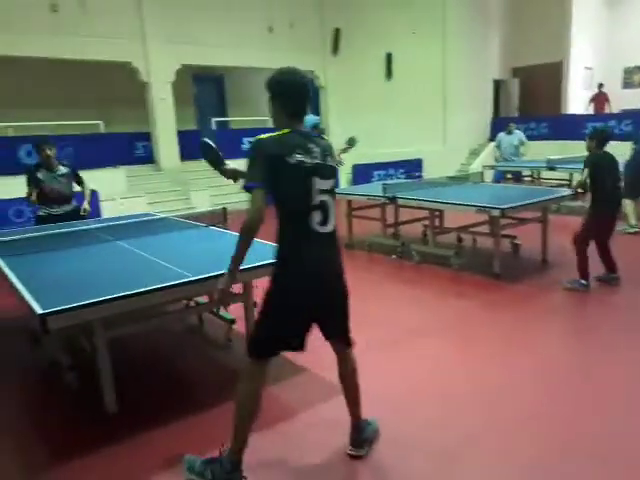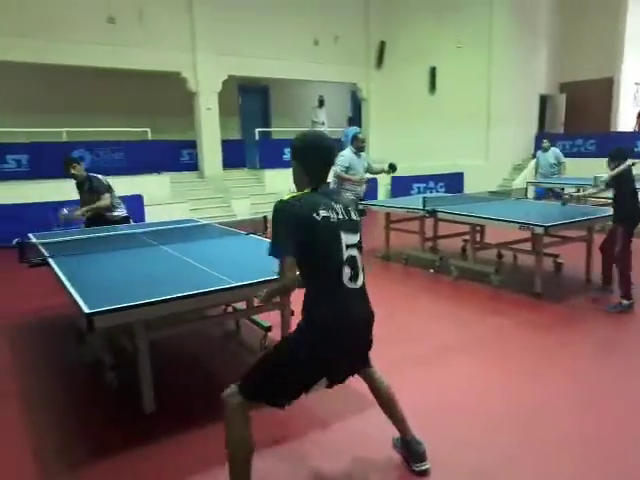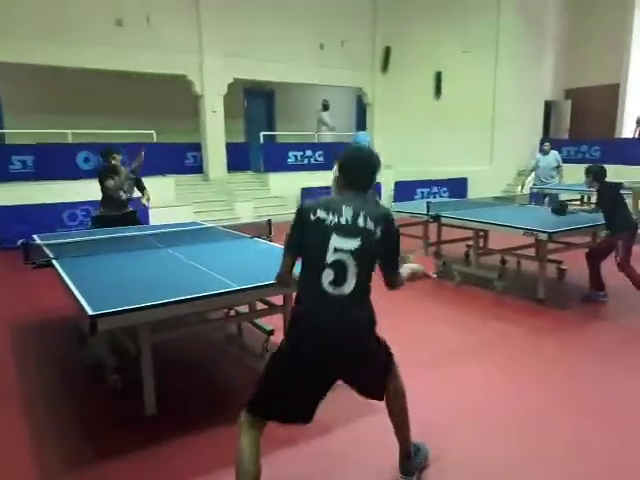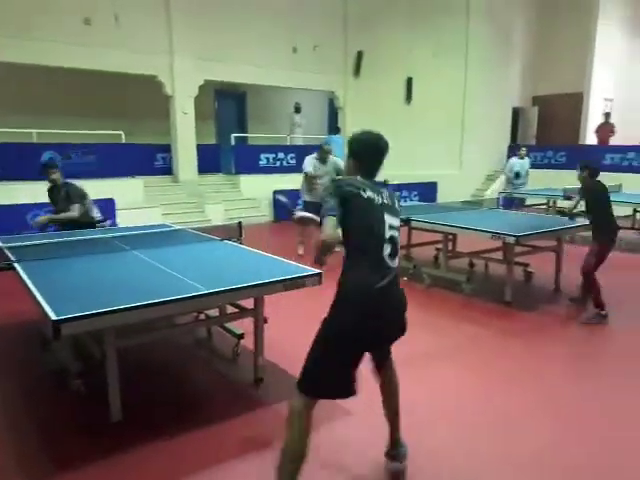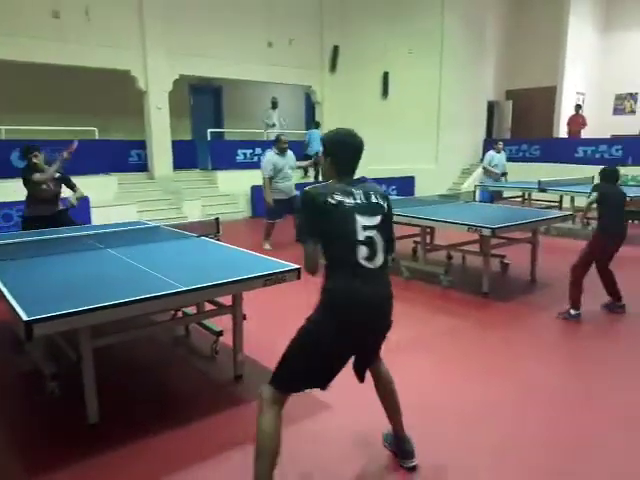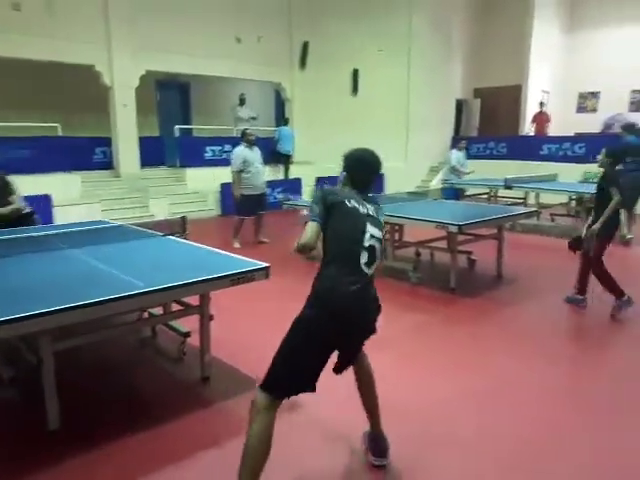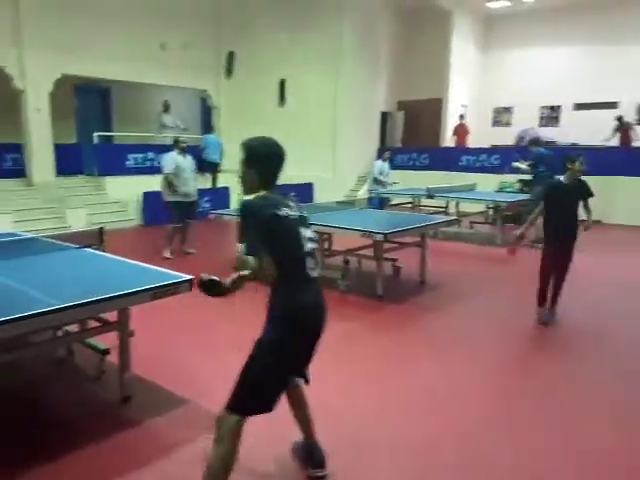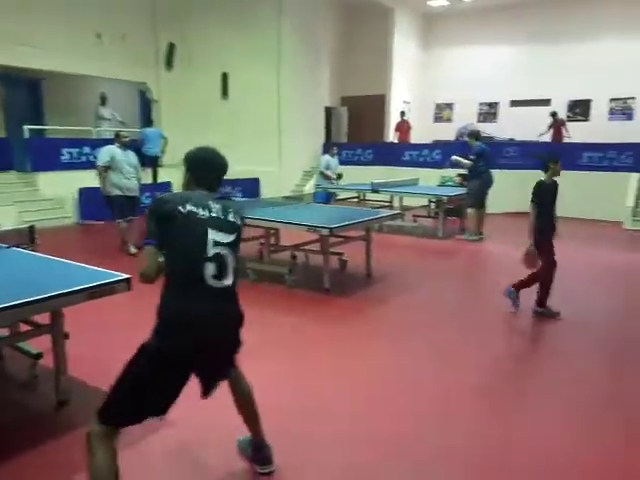
dt=0.4s
person 1, frame 1
left shoulder: (267, 147)
right shoulder: (326, 148)
left elbow: (257, 213)
left wrist: (232, 271)
left hip: (295, 269)
right hip: (330, 266)
left knee: (256, 363)
right knee: (341, 344)
right ankle: (360, 430)
person 1, frame 2
left shoulder: (290, 208)
right shoulder: (348, 206)
left elbow: (287, 279)
left wrist: (269, 294)
left hip: (322, 325)
right hip: (360, 318)
left knee: (235, 402)
right knee: (366, 370)
right ankle: (412, 447)
person 1, frame 3
left shoulder: (311, 209)
right shoulder: (382, 218)
left elbow: (283, 277)
right elbow: (393, 281)
right wrist: (413, 269)
left hip: (306, 333)
right hip: (356, 331)
left knee: (249, 424)
right knee: (389, 372)
person 1, frame 4
left shoulder: (343, 187)
right shoulder: (389, 198)
left elbow: (328, 240)
left wrist: (314, 254)
right wrist: (320, 224)
left hip: (356, 301)
right hip: (392, 301)
left knee: (302, 404)
right knee: (382, 360)
right ankle: (396, 448)
person 1, frame 5
left shoulder: (313, 196)
right shoulder: (379, 195)
left elbow: (312, 262)
left hip: (338, 306)
right hip: (379, 304)
left knee: (271, 399)
right knee: (373, 361)
right ankle: (402, 443)
person 1, frame 6
left shoulder: (330, 194)
right shoulder: (374, 210)
left elbow: (306, 244)
left wrist: (301, 239)
left hip: (328, 303)
right hip: (365, 304)
left knee: (264, 403)
right knee: (354, 354)
right ankle: (377, 440)
person 1, frame 7
left shoulder: (254, 207)
right shoulder: (293, 207)
left elbow: (269, 275)
left wrist: (248, 263)
right wrist: (244, 276)
left hip: (289, 315)
right hip: (313, 310)
left knee: (230, 420)
right knee: (289, 375)
right ankle: (312, 452)
person 1, frame 8
left shoulder: (163, 203)
right shoulder: (232, 214)
left elbow: (148, 273)
left wrist: (164, 261)
left hip: (179, 326)
right hip: (226, 321)
left knee: (101, 433)
right knee: (230, 370)
right ankle: (259, 448)
person 2, frame 1
left shoulder: (592, 158)
right shoulder: (610, 158)
left elbow: (584, 179)
right elbow: (612, 181)
left wrist: (577, 187)
left hip: (600, 206)
right hip: (613, 206)
left knee: (580, 240)
right knee: (601, 240)
left ankle: (583, 281)
right ankle: (612, 273)
person 2, frame 2
left shoulder: (624, 172)
right shoulder: (620, 175)
right elbow: (601, 189)
right wrist: (581, 194)
left hip: (625, 221)
right hip: (622, 219)
left knee: (620, 256)
right knee: (605, 248)
left ankle: (626, 300)
right ankle: (607, 283)
person 2, frame 3
left shoulder: (609, 188)
right shoulder: (601, 191)
right elbow: (597, 208)
left hip: (626, 231)
right hip: (614, 232)
left knee: (623, 264)
right knee: (592, 255)
right ankle: (599, 291)
person 2, frame 4
left shoulder: (588, 186)
right shoulder: (599, 186)
left elbow: (573, 207)
left wrist: (570, 212)
left hip: (604, 234)
right hip: (606, 232)
left knee: (587, 268)
right knee: (589, 267)
left ankle: (601, 311)
right ankle: (583, 296)
person 2, frame 5
left shoulder: (600, 187)
right shoulder: (621, 193)
left elbow: (591, 201)
right elbow: (618, 213)
left wrist: (584, 216)
left hip: (605, 232)
right hip: (619, 234)
left knee: (578, 269)
right knee: (602, 267)
left ankle: (574, 310)
right ankle: (617, 302)
person 2, frame 6
left shoulder: (608, 177)
right shoulder: (606, 178)
left elbow: (617, 198)
left wrist: (599, 222)
right wrist: (589, 224)
left hip: (606, 227)
right hip: (600, 225)
left knee: (594, 262)
right knee: (586, 258)
left ankle: (622, 298)
right ankle: (580, 295)
person 2, frame 7
left shoulder: (581, 186)
right shoulder: (553, 186)
left elbow: (586, 206)
right elbow: (539, 210)
left wrist: (589, 218)
right wrist: (524, 229)
left hip: (569, 237)
right hip: (552, 235)
left knee: (561, 272)
right knee: (546, 270)
left ankle: (551, 307)
right ankle: (542, 308)
person 2, frame 8
left shoulder: (554, 185)
right shoulder: (541, 187)
right elbow: (533, 214)
left wrist: (553, 231)
right wrist: (531, 241)
left hip: (546, 233)
right hip: (541, 234)
left knee: (547, 267)
right knee: (549, 266)
left ankle: (514, 289)
right ankle: (540, 307)
